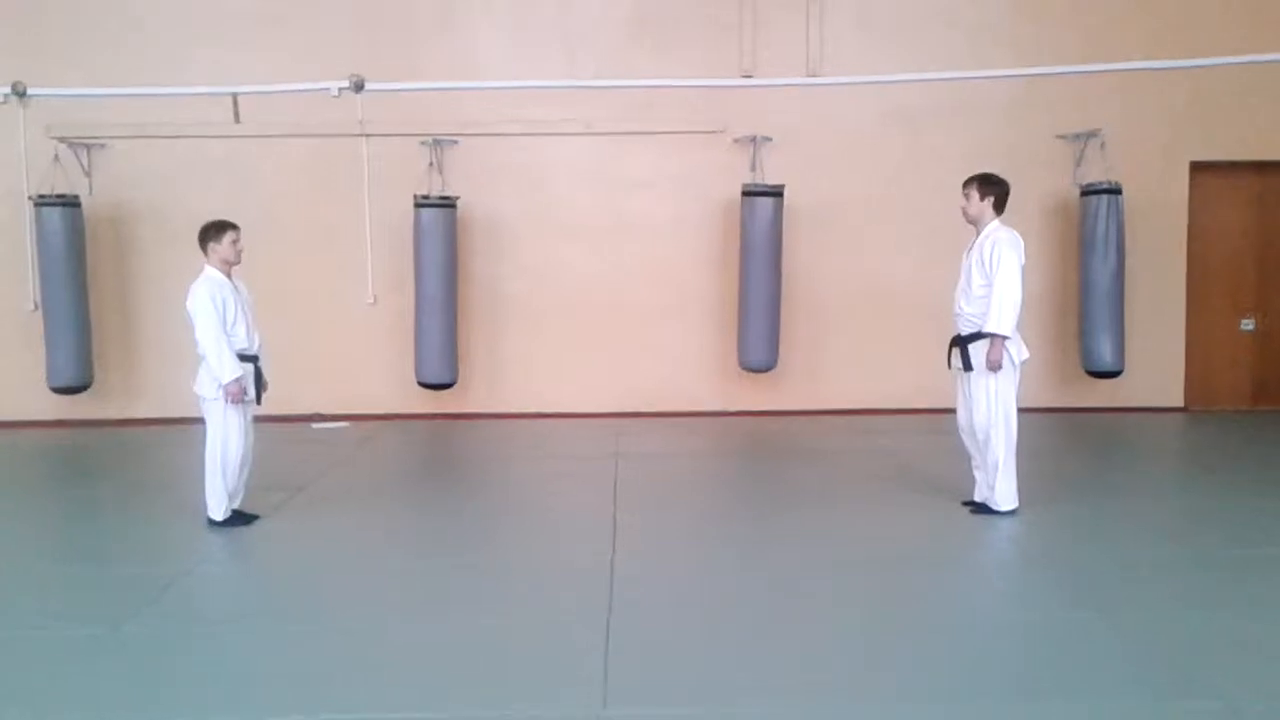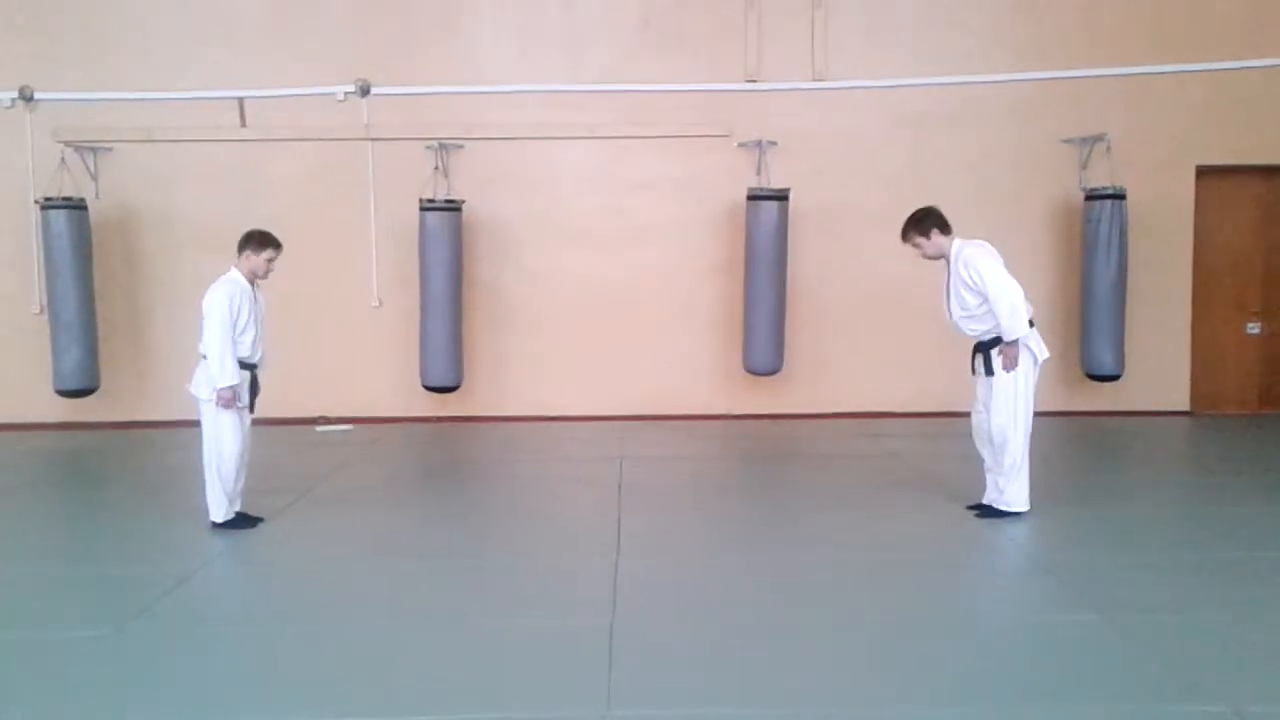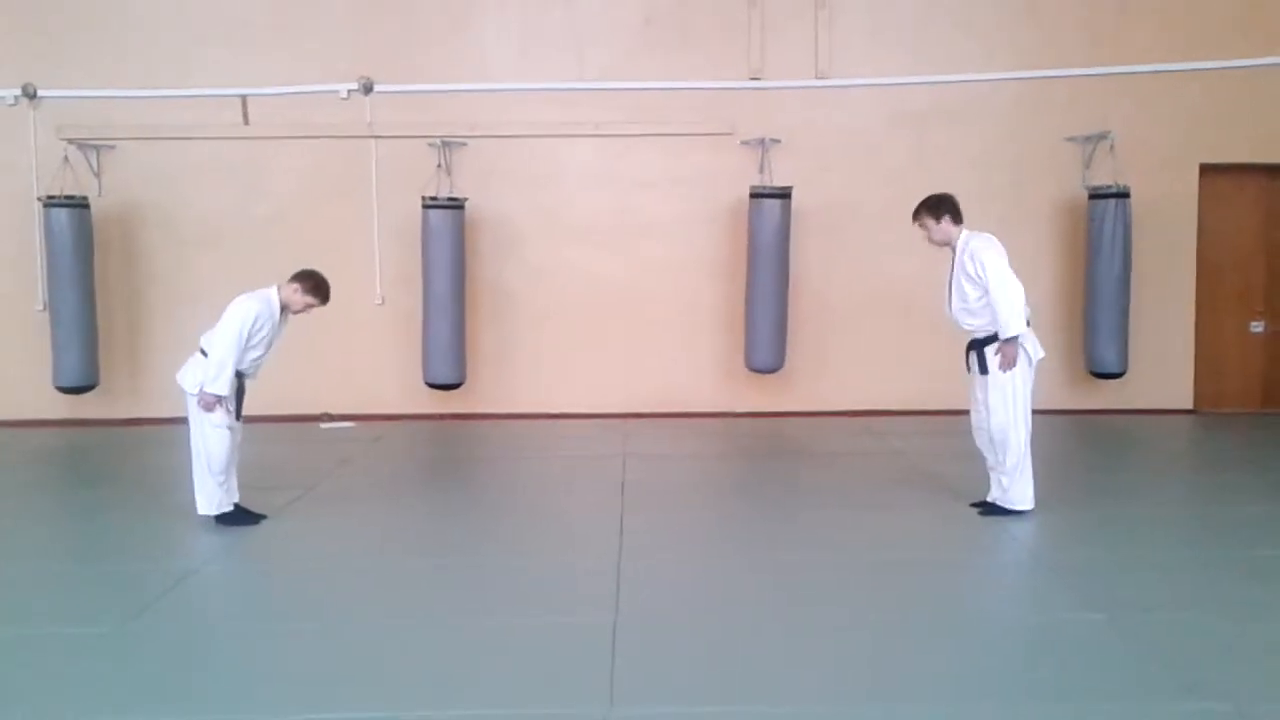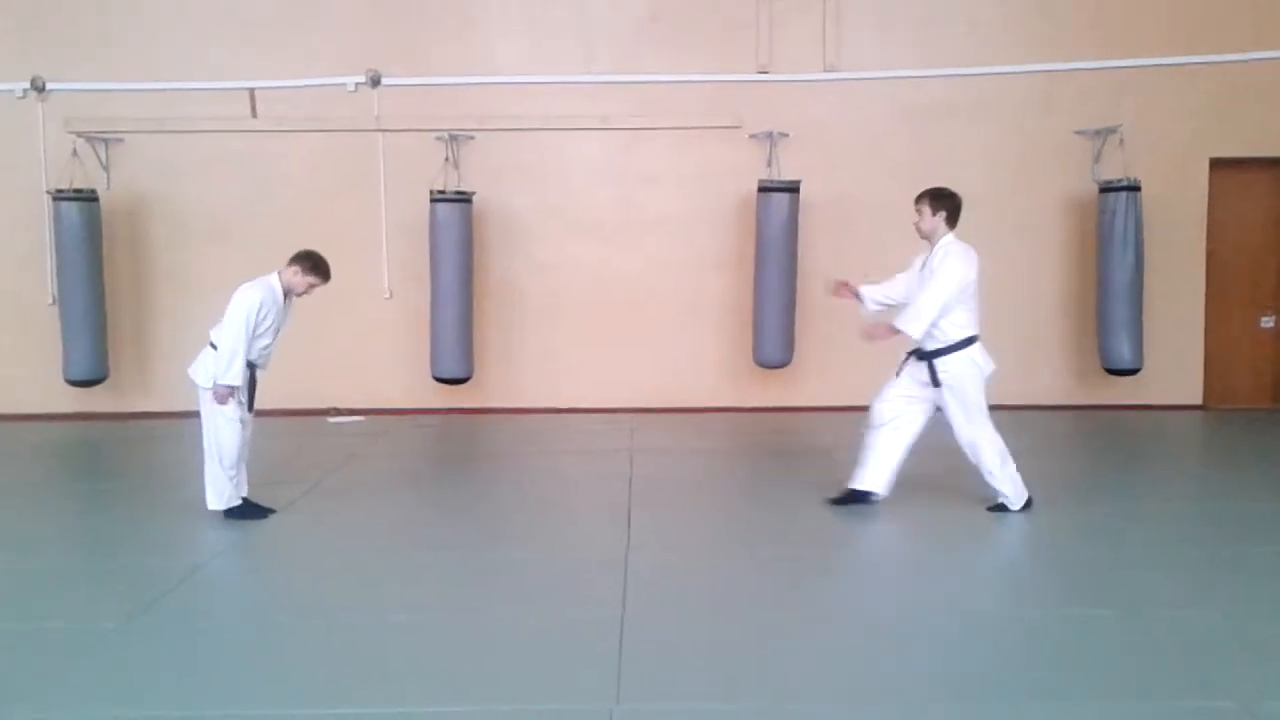
dt=0.7s
person 1, frame 1
left shoulder: (1003, 240)
right shoulder: (980, 242)
left elbow: (1007, 295)
left wrist: (997, 342)
left hip: (990, 347)
right hip: (970, 346)
left knee: (992, 423)
right knee: (971, 423)
left ankle: (1001, 498)
right ankle: (986, 492)
person 1, frame 2
left shoulder: (972, 256)
right shoulder: (955, 262)
left elbow: (1008, 295)
left wrist: (1012, 343)
right wrist: (997, 346)
left hip: (1012, 348)
right hip: (991, 351)
left knee: (1007, 425)
right knee: (985, 424)
left ankle: (1011, 500)
right ankle: (997, 495)
person 1, frame 3
left shoulder: (980, 248)
right shoulder: (961, 253)
left elbow: (1008, 291)
left wrist: (1010, 341)
left hip: (1007, 348)
right hip: (986, 349)
left knee: (1006, 425)
right knee: (985, 424)
left ankle: (1015, 499)
right ankle: (1000, 493)
person 1, frame 4
left shoulder: (960, 255)
right shoulder: (927, 257)
left elbow: (933, 301)
right elbow: (900, 289)
left wrist: (894, 328)
right wrist: (858, 292)
left hip: (956, 360)
right hip: (926, 360)
left knee: (974, 433)
right knee: (888, 412)
left ankle: (1016, 497)
right ankle: (865, 486)
person 2, frame 1
left shoulder: (236, 286)
right shoulder: (205, 289)
right elbow: (212, 340)
left wrist: (256, 372)
right wrist: (231, 378)
left hip: (243, 374)
right hip: (223, 380)
left knee: (241, 446)
right knee: (226, 447)
left ankle: (231, 505)
right ankle: (219, 512)
person 2, frame 2
left shoulder: (254, 292)
right shoulder: (224, 292)
right elbow: (218, 342)
left wrist: (252, 378)
right wrist: (225, 384)
left hip: (241, 379)
right hip: (221, 382)
left knee: (238, 447)
right knee: (224, 449)
left ankle: (231, 508)
right ankle: (221, 514)
person 2, frame 3
left shoulder: (280, 312)
right shoulder: (253, 306)
right elbow: (225, 349)
left wrist: (232, 386)
right wrist: (213, 390)
left hip: (229, 380)
right hip: (207, 378)
left knee: (229, 441)
right knee: (215, 443)
left ankle: (229, 502)
right ankle: (219, 507)
person 2, frame 4
left shoulder: (283, 299)
right shoulder: (256, 294)
right elbow: (233, 340)
right wrist: (226, 382)
left hip: (241, 373)
right hip: (220, 372)
left knee: (239, 436)
right knee: (226, 437)
left ankle: (237, 496)
right ankle: (228, 502)
